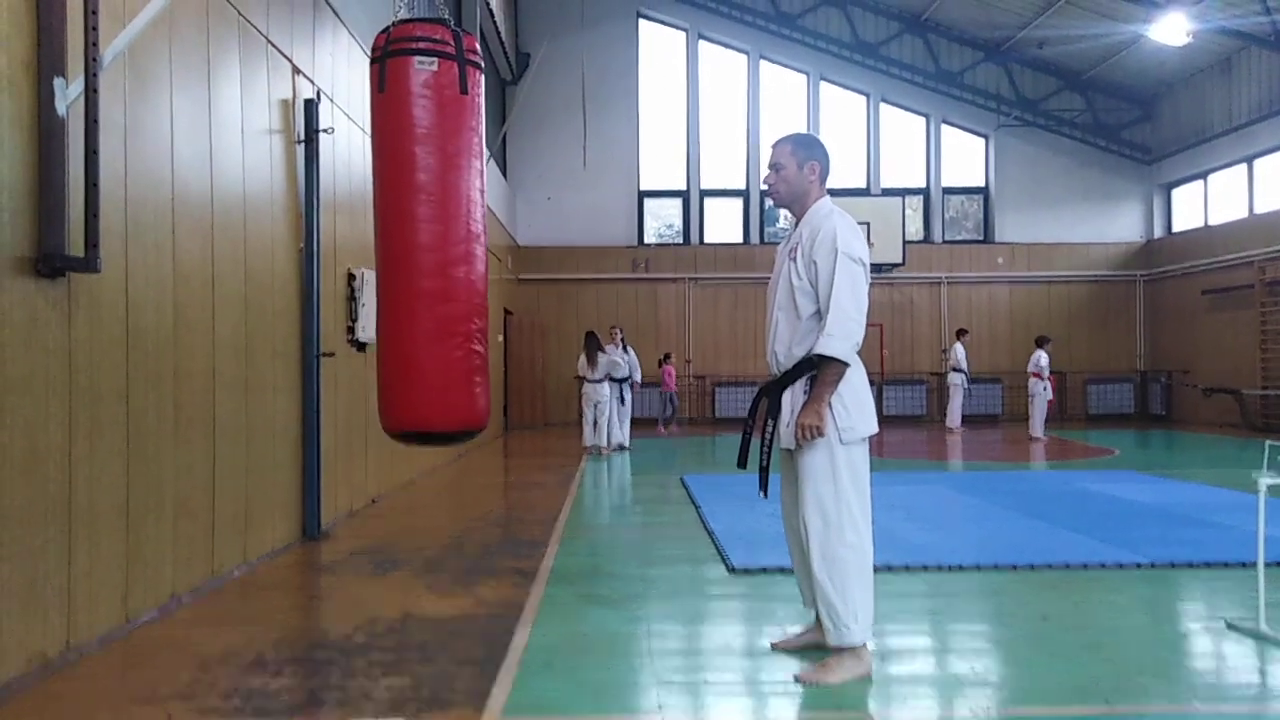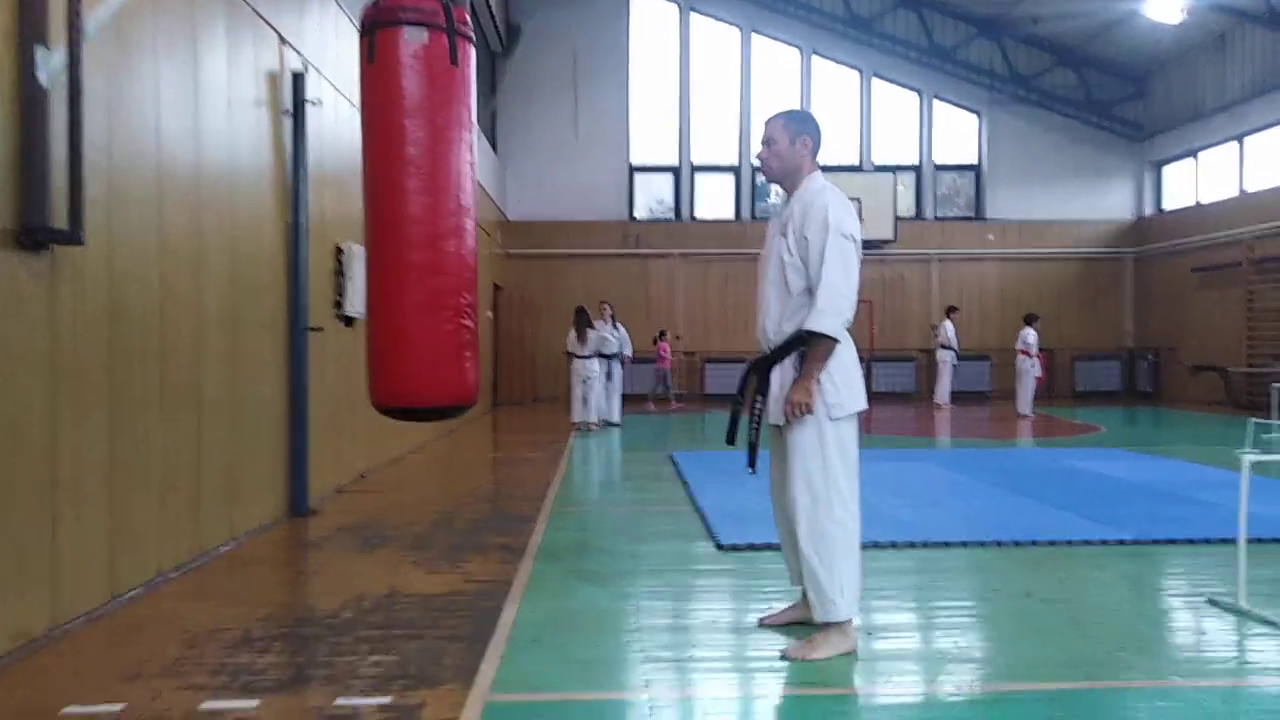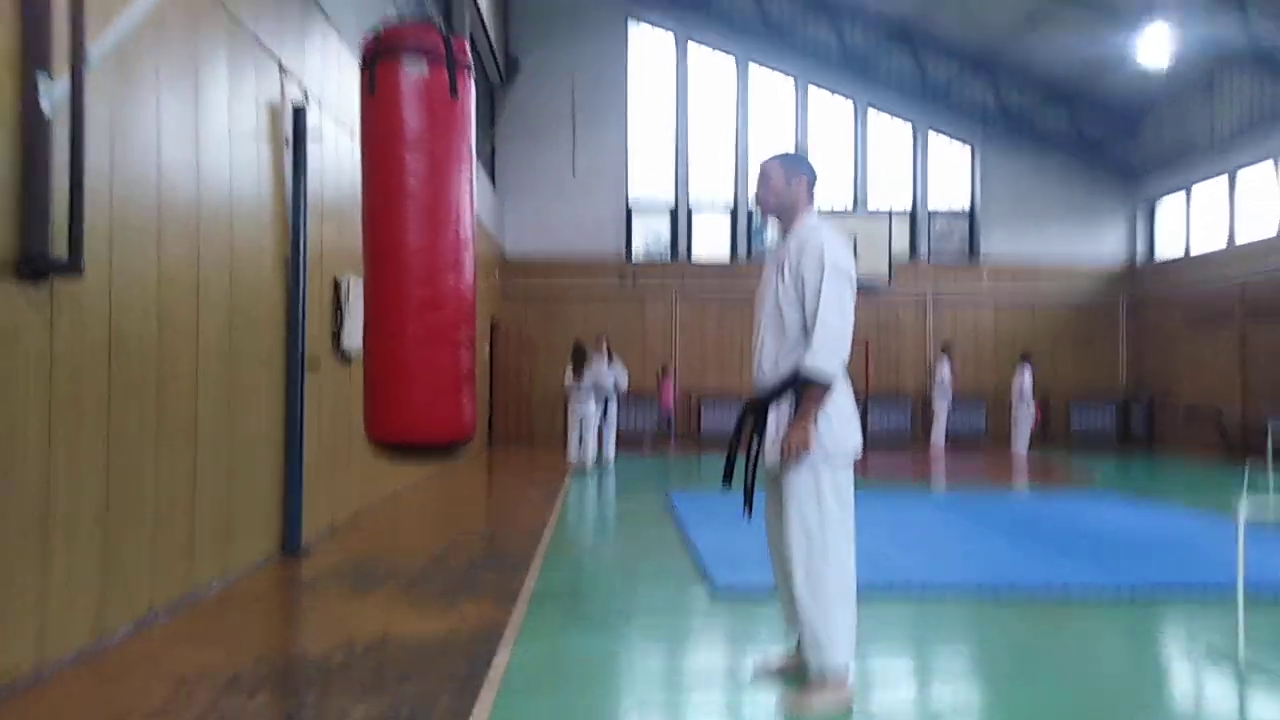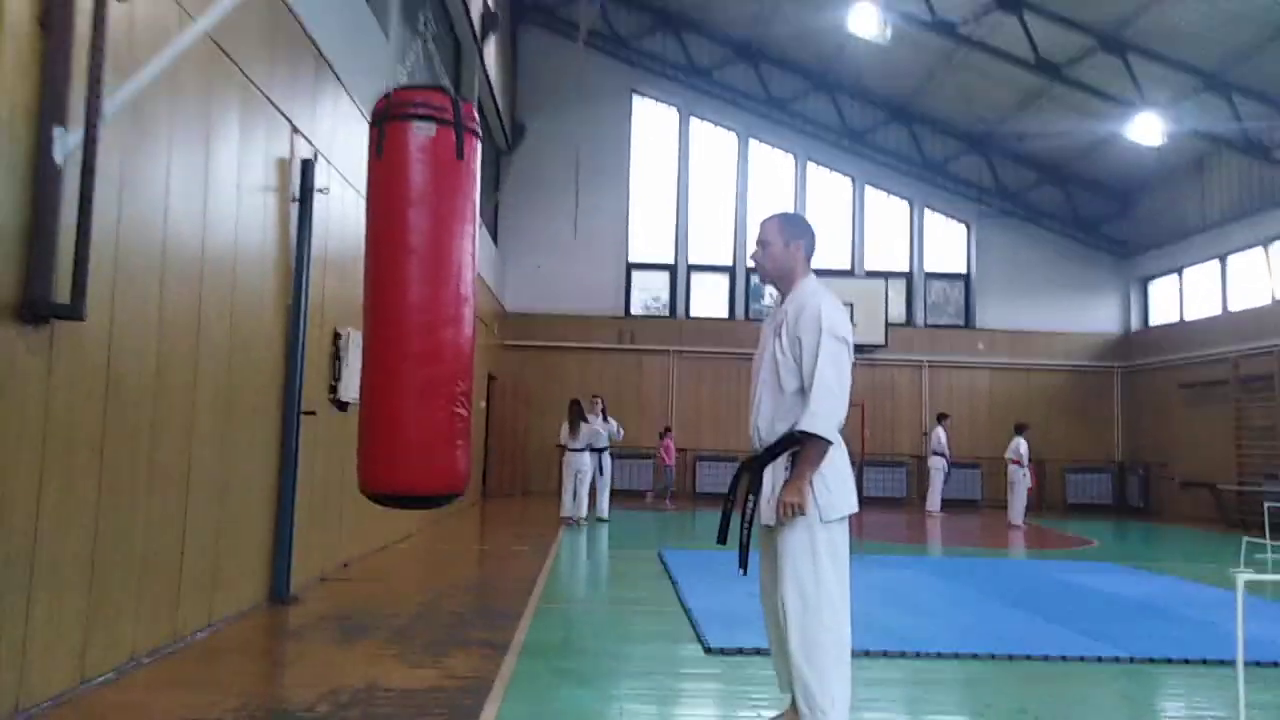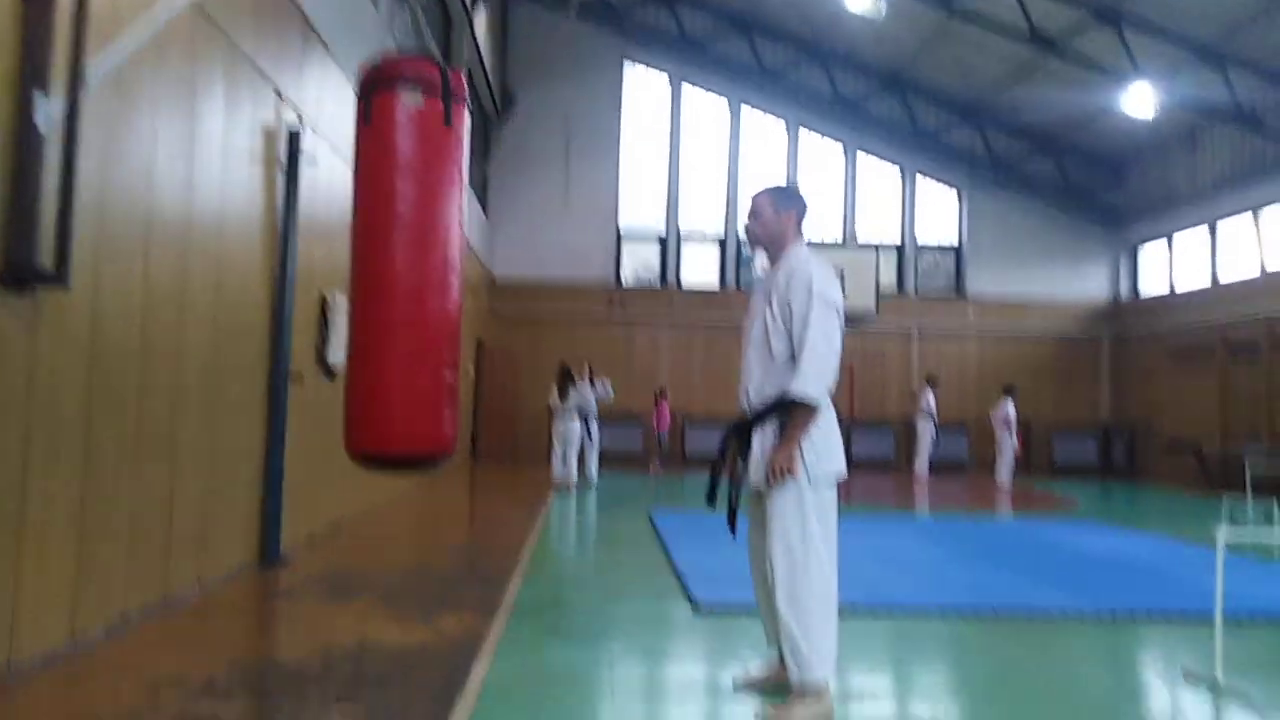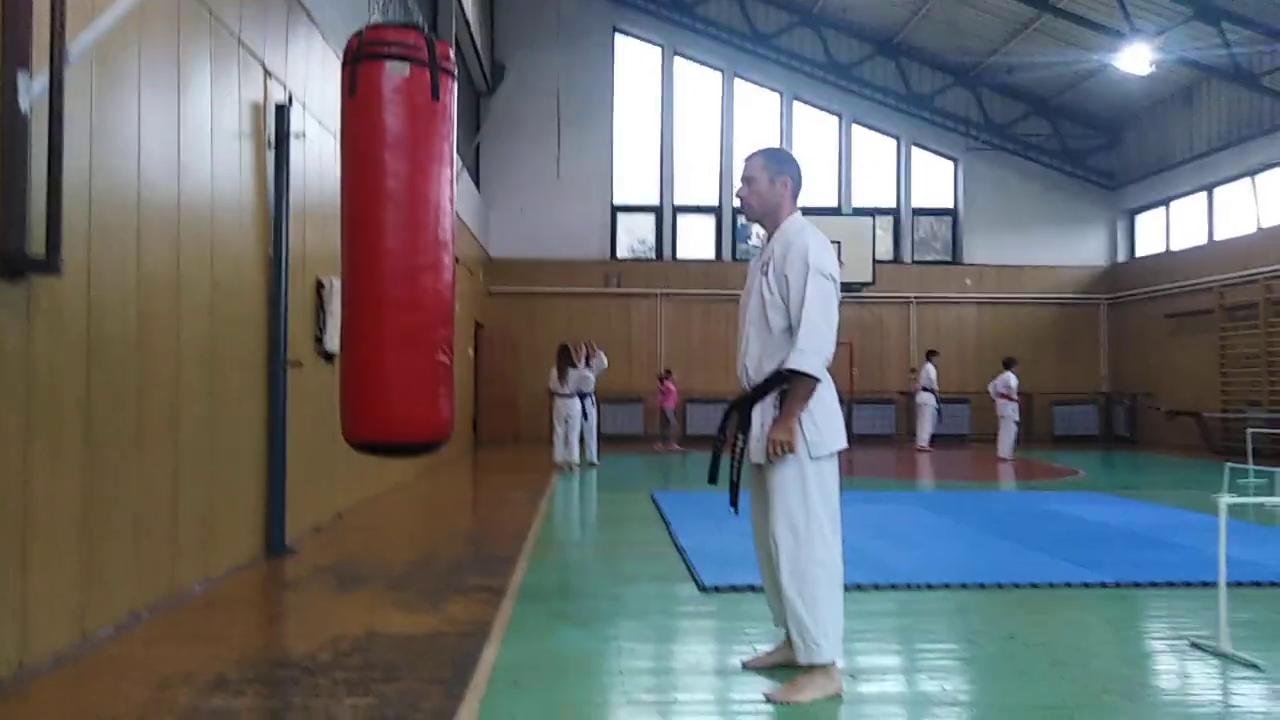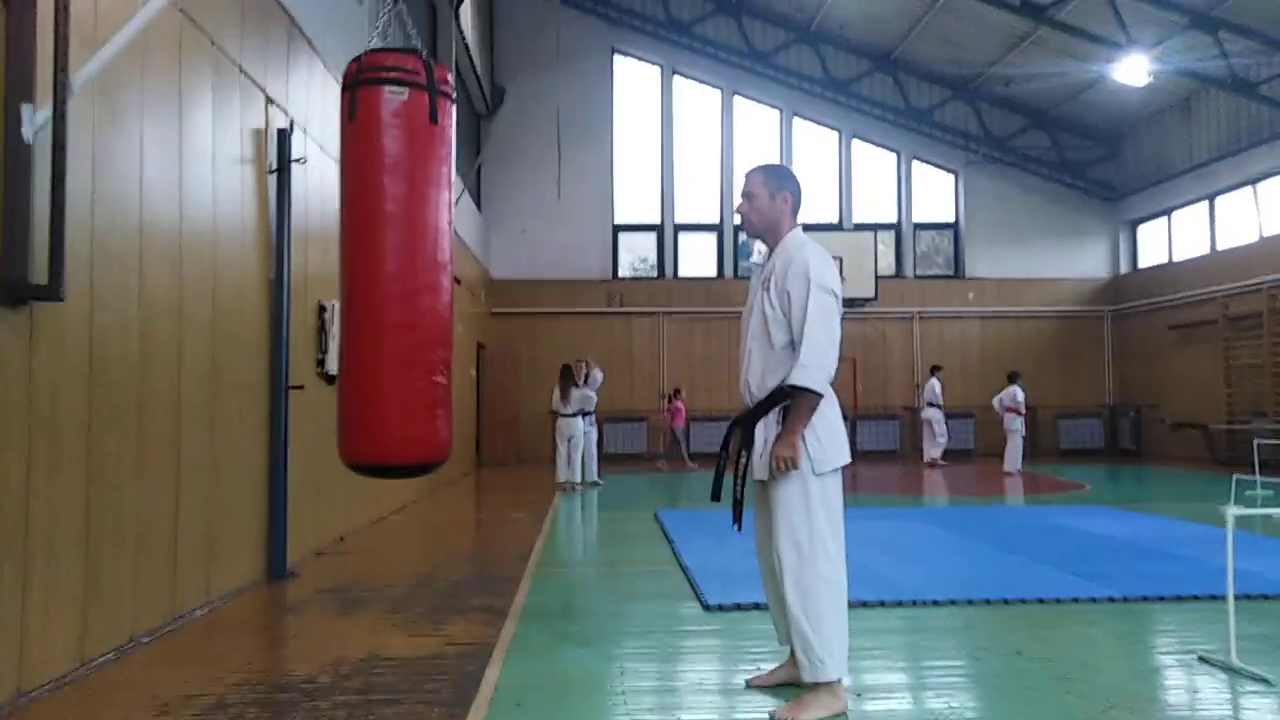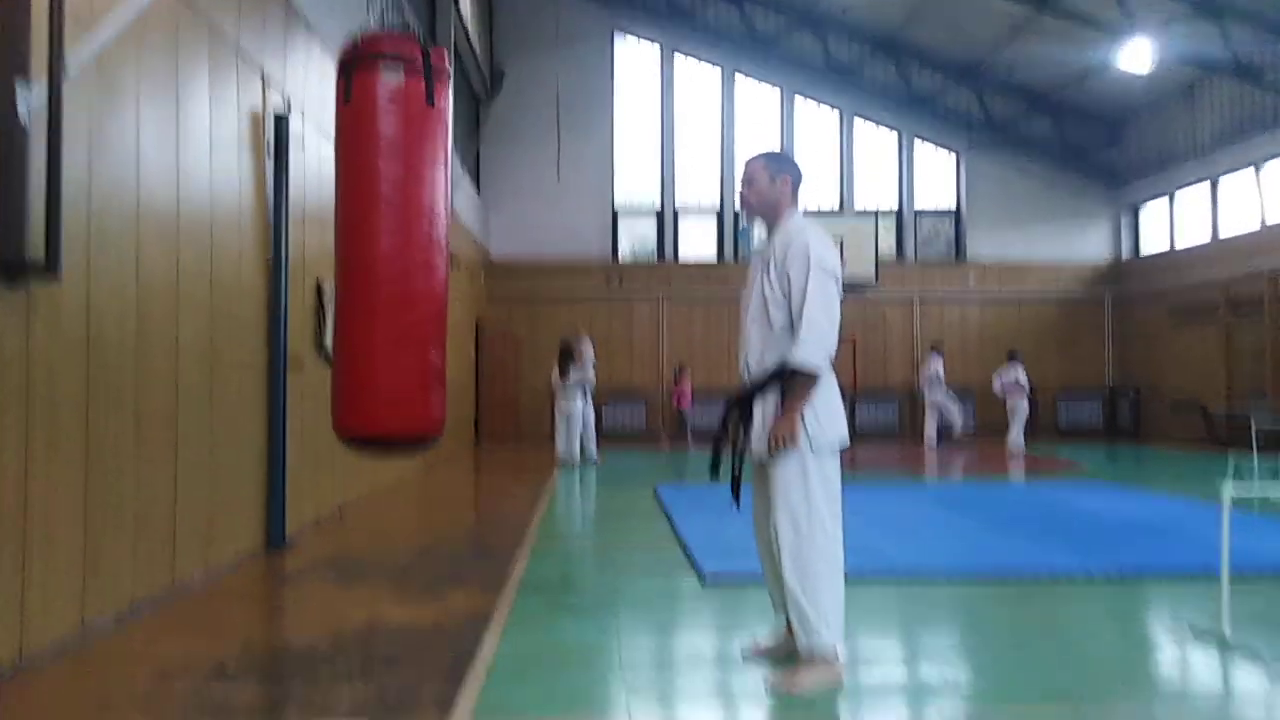
dt=0.1s
person 1, frame 1
left shoulder: (834, 230)
right shoulder: (798, 236)
left elbow: (843, 327)
left wrist: (817, 402)
left hip: (825, 399)
right hip: (798, 397)
left knee: (833, 521)
right knee: (804, 519)
left ankle: (851, 647)
right ankle: (824, 622)
person 1, frame 2
left shoulder: (824, 206)
right shoulder: (789, 212)
left elbow: (833, 303)
left wrist: (807, 378)
left hip: (814, 376)
right hip: (787, 375)
left knee: (821, 500)
right knee: (793, 495)
left ankle: (838, 622)
right ankle: (812, 597)
person 1, frame 3
left shoulder: (820, 246)
right shoulder: (785, 249)
left elbow: (830, 342)
left wrist: (803, 419)
left hip: (810, 416)
right hip: (782, 415)
left knee: (816, 543)
right knee: (789, 540)
left ankle: (833, 673)
right ankle: (808, 648)
person 1, frame 4
left shoulder: (818, 308)
right shoulder: (782, 313)
left elbow: (828, 404)
left wrist: (799, 480)
left hip: (808, 479)
right hip: (780, 478)
left knee: (811, 601)
right knee: (782, 598)
person 1, frame 5
left shoulder: (809, 278)
right shoulder: (772, 282)
left elbow: (817, 370)
left wrist: (785, 447)
left hip: (796, 443)
right hip: (769, 441)
left knee: (799, 567)
right knee: (771, 564)
right ankle: (788, 662)
person 1, frame 6
left shoulder: (804, 245)
right shoulder: (770, 251)
left elbow: (814, 342)
left wrist: (788, 417)
left hip: (795, 416)
right hip: (769, 414)
left knee: (804, 539)
right knee: (775, 537)
left ankle: (822, 666)
right ankle: (795, 640)
person 1, frame 7
left shoulder: (806, 261)
right shoulder: (772, 267)
left elbow: (817, 357)
left wrist: (791, 433)
left hip: (799, 431)
right hip: (772, 429)
left knee: (808, 555)
right knee: (779, 554)
right ankle: (799, 657)
person 1, frame 8
left shoulder: (805, 242)
right shoulder: (771, 248)
left elbow: (816, 336)
left wrist: (789, 411)
left hip: (797, 409)
right hip: (771, 407)
left knee: (805, 530)
right knee: (776, 528)
left ankle: (823, 654)
right ankle: (796, 632)
